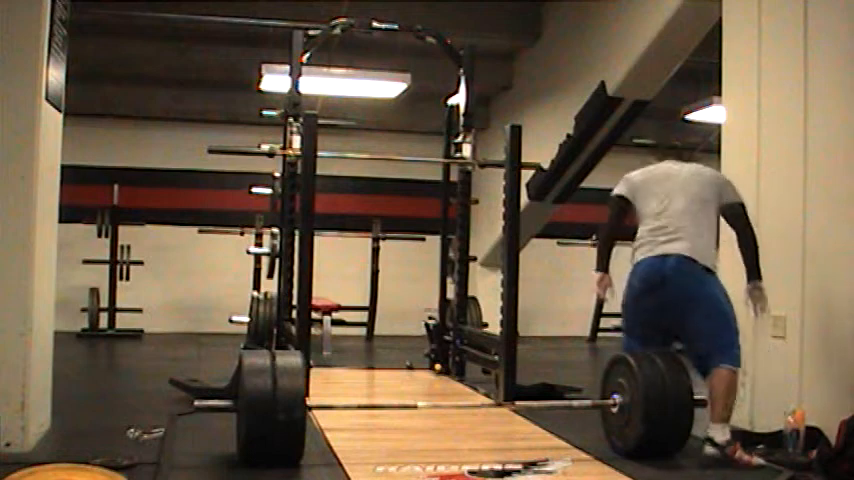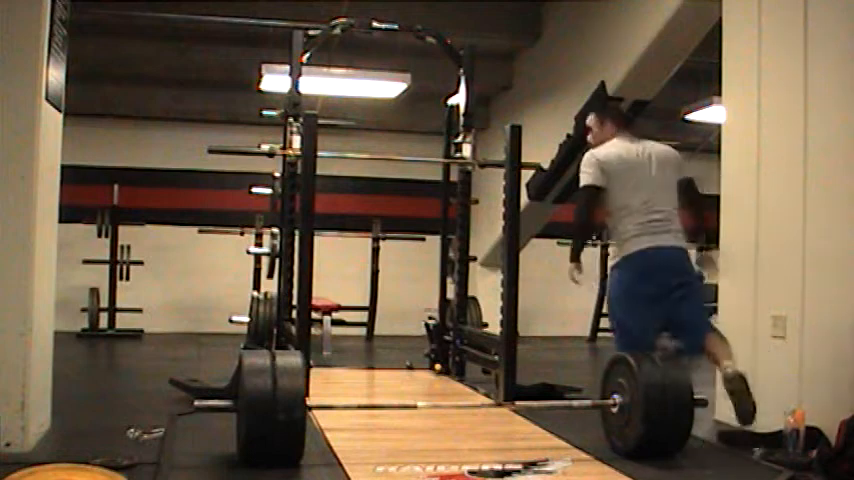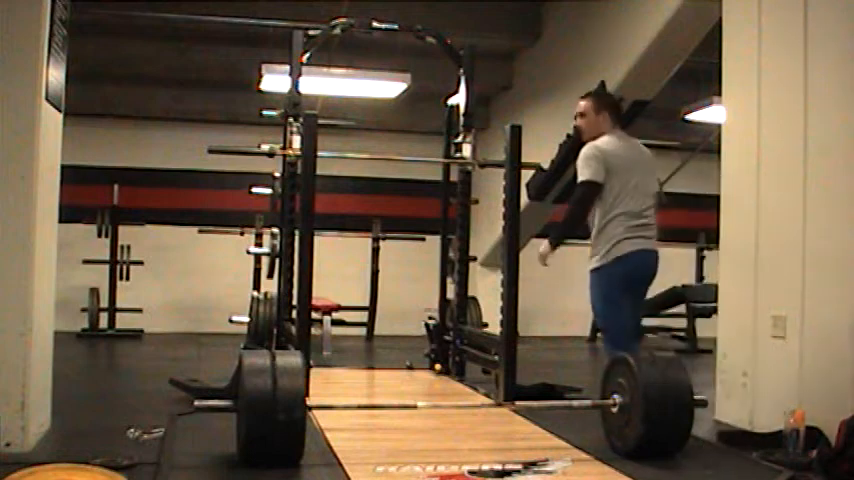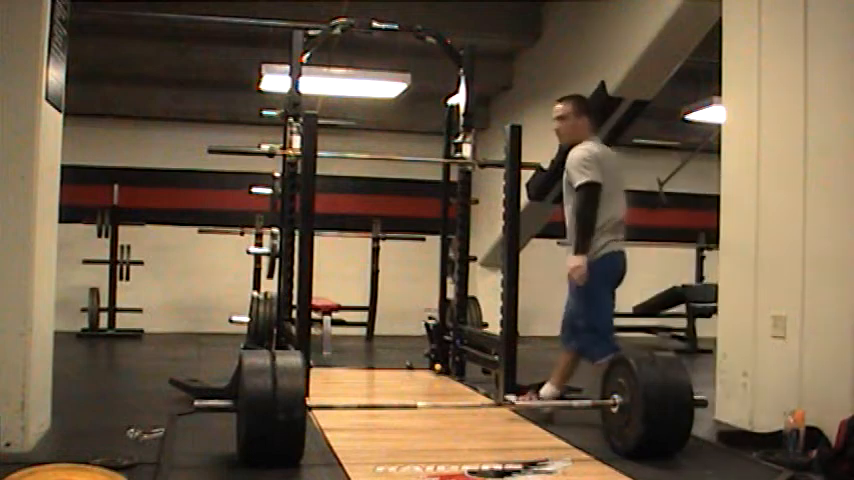
dt=0.3s
person 1, frame 1
left shoulder: (636, 177)
right shoulder: (713, 178)
left elbow: (612, 221)
right elbow: (743, 228)
left wrist: (602, 270)
right wrist: (754, 281)
left hip: (647, 267)
right hip: (693, 267)
left knee: (640, 350)
right knee: (723, 352)
right ankle: (719, 437)
person 1, frame 2
left shoulder: (596, 158)
right shoulder: (667, 154)
left elbow: (585, 209)
right elbow: (692, 201)
left wrist: (576, 256)
left hip: (633, 258)
right hip: (674, 253)
left knee: (633, 347)
right knee: (697, 326)
right ankle: (730, 372)
person 1, frame 3
left shoulder: (596, 150)
right shoulder: (643, 153)
left elbow: (582, 202)
left wrist: (552, 242)
left hip: (614, 253)
right hip: (646, 251)
left knee: (617, 337)
right knee: (628, 329)
person 1, frame 4
left shoulder: (582, 155)
right shoulder: (604, 154)
left elbow: (587, 206)
left wrist: (579, 254)
left hip: (594, 259)
right hip: (609, 256)
left knee: (596, 339)
right knee: (575, 333)
right ankle: (546, 394)
